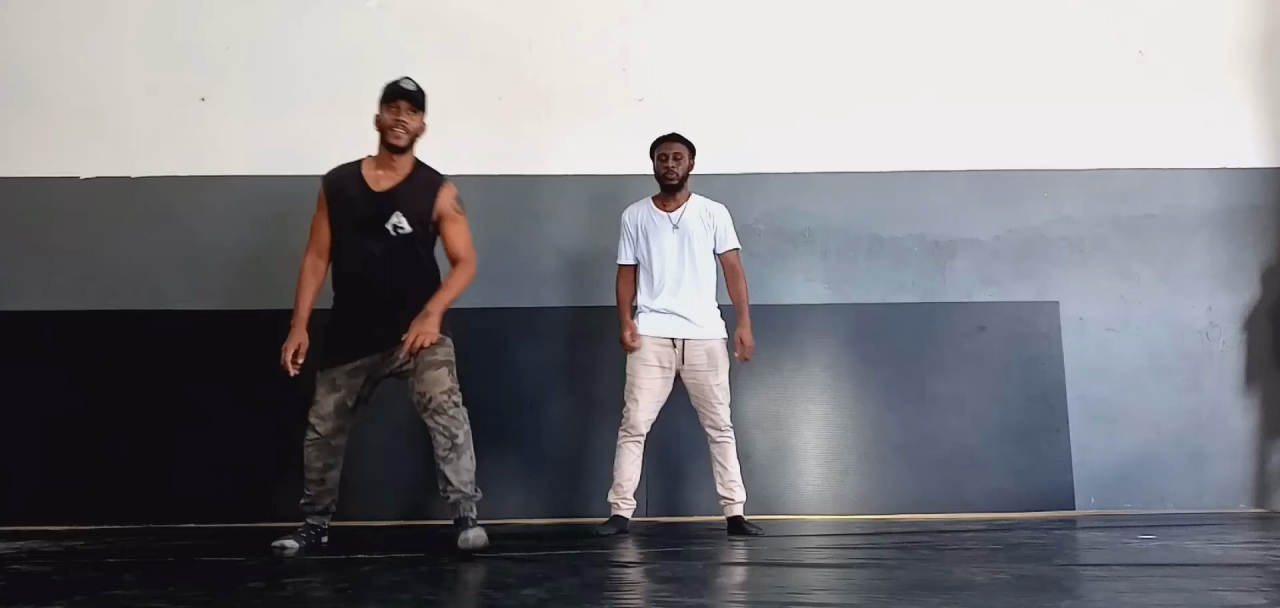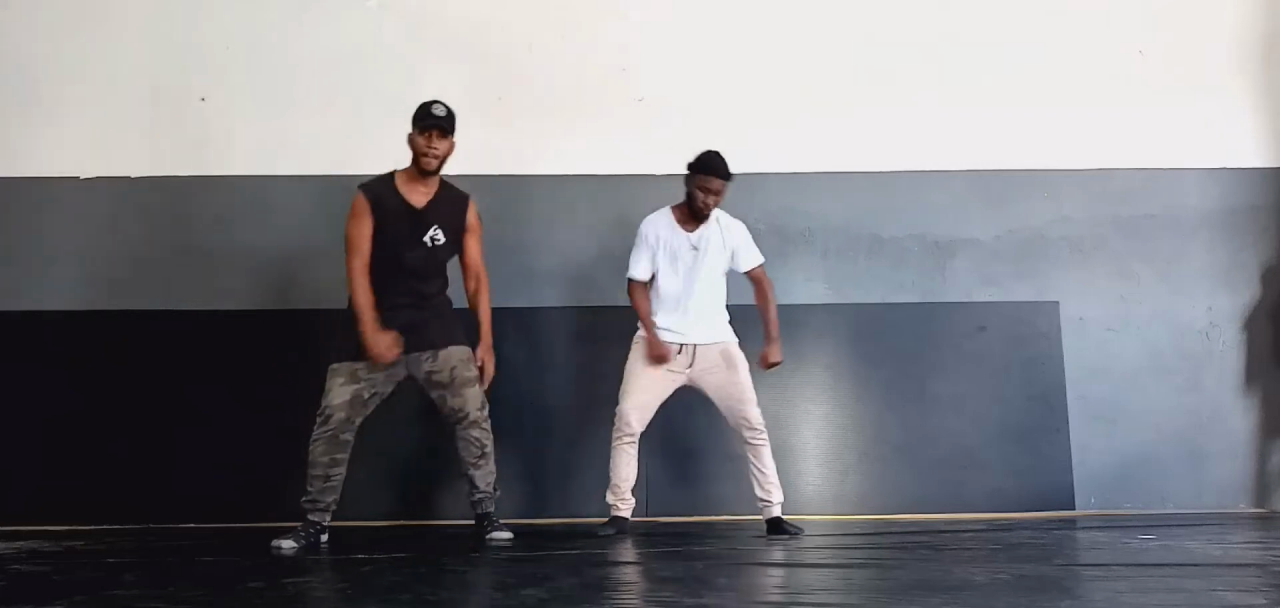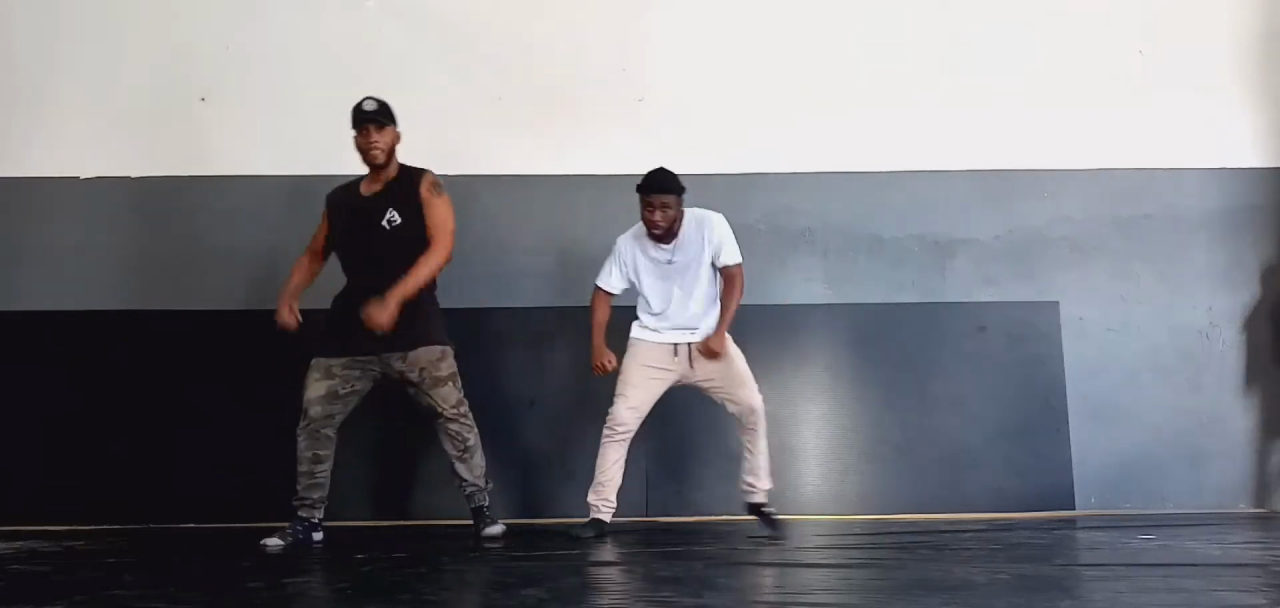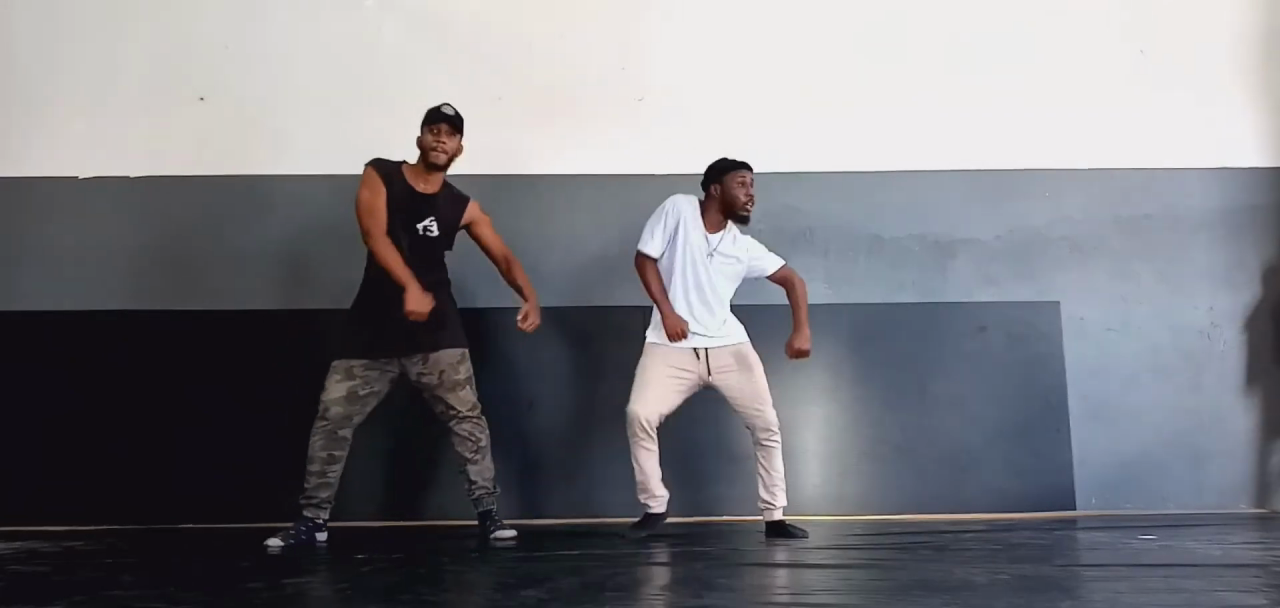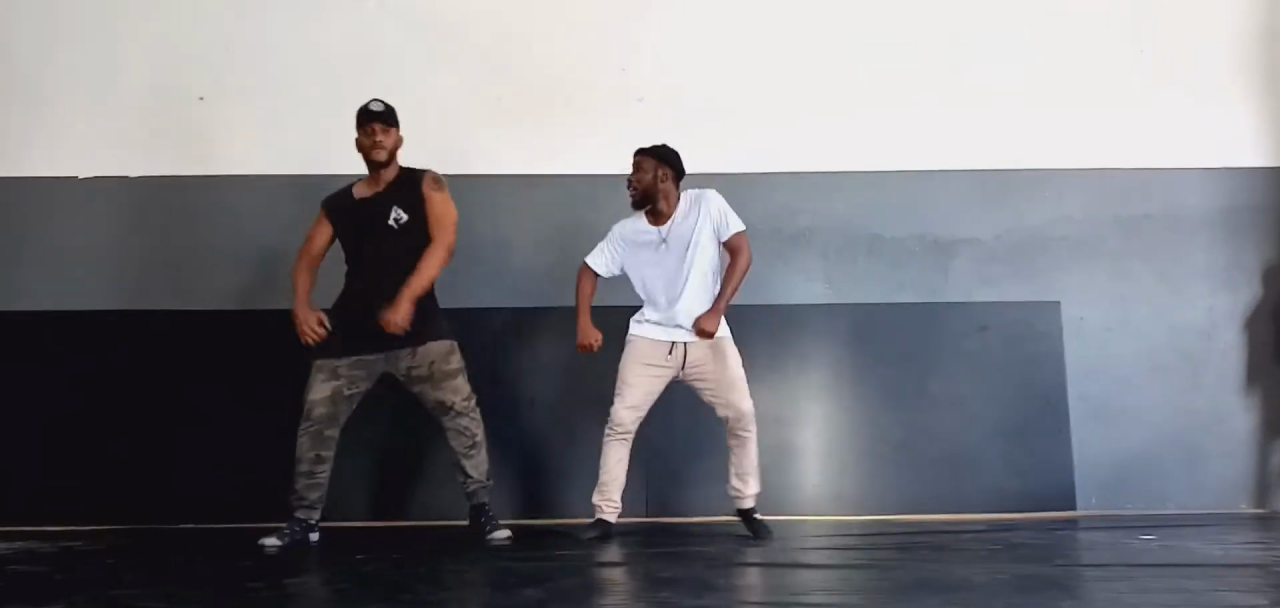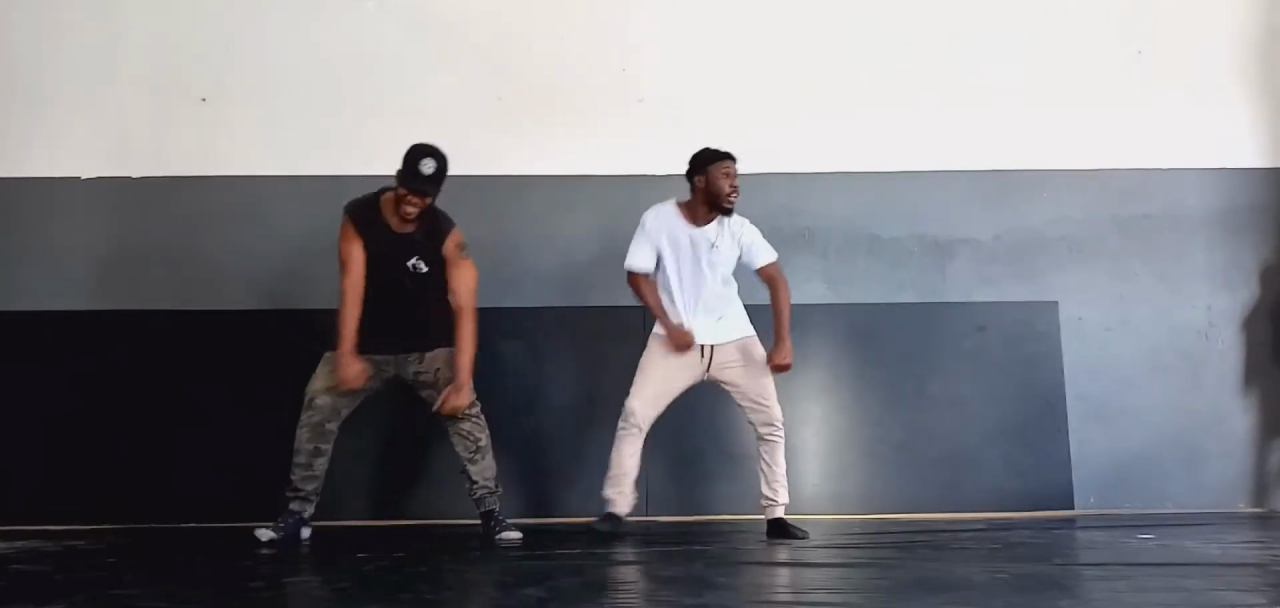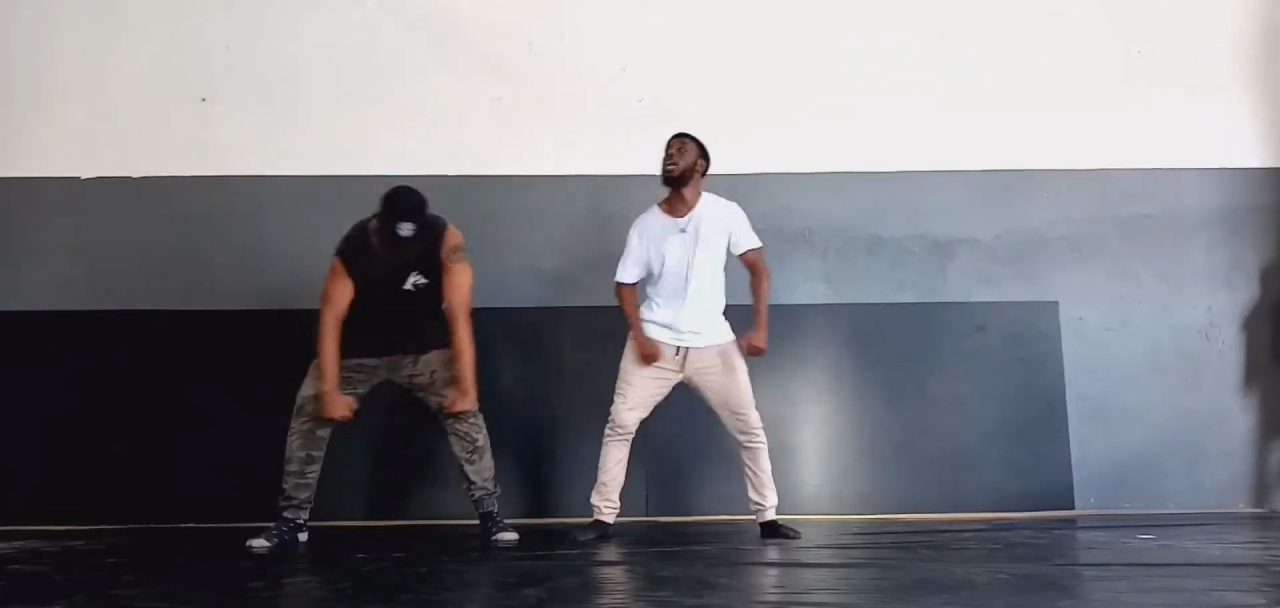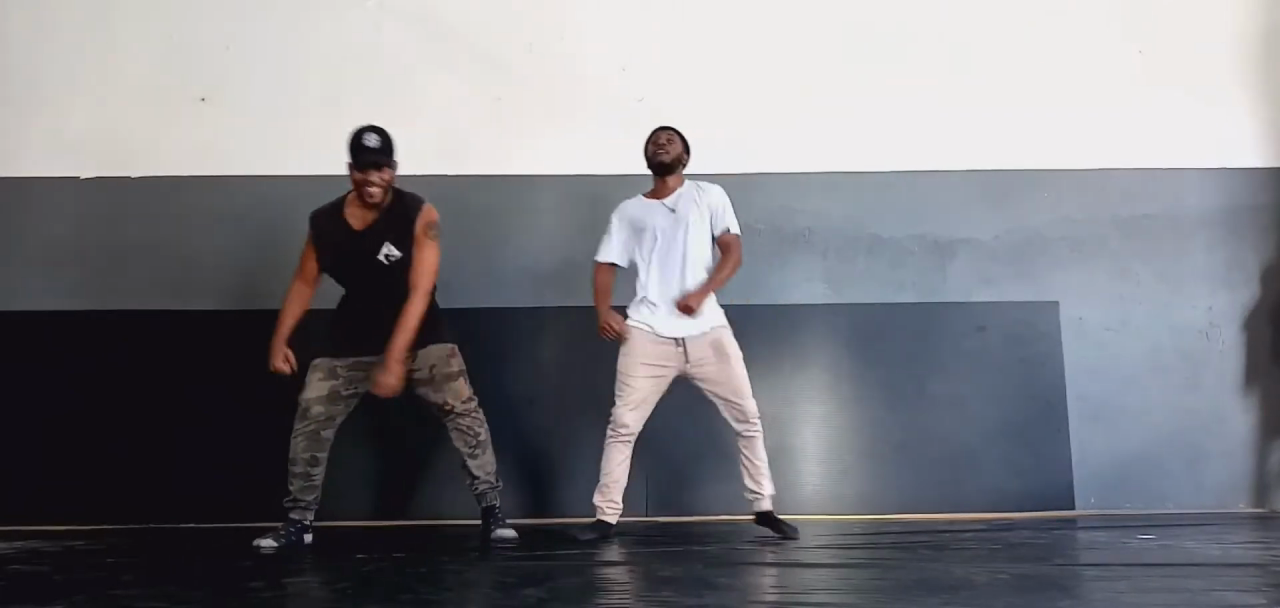
dt=0.7s
person 1, frame 1
left shoulder: (438, 191)
right shoulder: (337, 184)
left elbow: (465, 262)
right elbow: (317, 257)
left wrist: (433, 314)
right wrist: (299, 325)
left hip: (415, 326)
right hip: (350, 332)
left knee: (443, 405)
right knee: (323, 428)
left ankle: (466, 516)
right ankle: (315, 524)
person 1, frame 2
left shoulder: (462, 207)
right shoulder: (371, 195)
left elbow: (476, 278)
right elbow: (357, 267)
left wrist: (486, 341)
right wrist: (370, 331)
left hip: (437, 329)
right hip: (377, 331)
left knee: (474, 415)
right knee: (333, 422)
left ankle: (486, 513)
right ankle: (315, 523)
person 1, frame 3
left shoulder: (423, 185)
right shoulder: (340, 198)
left elbow: (441, 248)
right elbow: (315, 254)
left wrist: (393, 298)
right wrist: (288, 296)
left hip: (413, 327)
right hip: (349, 329)
left knee: (453, 412)
right knee: (315, 418)
left ankle: (481, 508)
right ankle: (307, 520)
person 1, frame 4
left shoulder: (462, 206)
right shoulder: (378, 175)
left elbow: (503, 256)
right elbow: (376, 237)
left wrist: (529, 296)
right wrist: (411, 288)
left hip: (436, 330)
right hip: (373, 327)
left knee: (467, 417)
right knee: (332, 419)
left ankle: (488, 512)
right ankle: (312, 521)
person 1, frame 5
left shoulder: (424, 185)
right shoulder: (338, 205)
left elbow: (443, 241)
right elbow: (308, 258)
left wrist: (406, 300)
right wrist: (301, 307)
left hip: (417, 327)
right hip: (353, 332)
left knee: (460, 408)
right knee: (317, 417)
left ankle: (480, 509)
right ankle: (304, 520)
person 1, frame 6
left shoulder: (445, 233)
right shoulder: (359, 216)
left elbow: (465, 309)
right elbow: (352, 287)
left wrist: (463, 382)
right wrist: (346, 354)
left hip: (430, 339)
right hip: (371, 337)
left knee: (465, 413)
right knee: (318, 411)
left ankle: (490, 513)
right ankle: (297, 515)
person 1, frame 7
left shoulder: (445, 240)
right shoulder: (352, 249)
left elbow: (459, 315)
right elbow: (330, 321)
left wrist: (467, 385)
right wrist: (329, 390)
left hip: (424, 343)
right hip: (360, 345)
left knee: (465, 415)
right knee: (309, 415)
left ankle: (489, 514)
right ankle: (292, 521)
person 1, frame 8
left shoulder: (419, 215)
right shoulder: (325, 221)
left elbow: (419, 294)
right elbow: (304, 282)
left wrist: (395, 361)
right wrist: (279, 339)
left hip: (419, 337)
right hip: (353, 340)
left knee: (464, 411)
right knee: (310, 418)
left ankle: (491, 512)
right ankle: (298, 522)
person 2, frame 1
left shoulder: (714, 213)
right shoulder: (635, 215)
left elbow: (733, 268)
right elbow: (627, 272)
left wrist: (744, 322)
right wrist: (626, 322)
left hip: (705, 336)
right hip: (651, 336)
left knee: (719, 425)
right knee: (635, 423)
left ankle: (734, 512)
right ankle: (621, 511)
person 2, frame 2
left shoulder: (731, 230)
right shoulder: (654, 226)
left elbow: (760, 281)
right elbow: (637, 285)
left wrist: (773, 339)
right wrist: (650, 337)
left hip: (715, 345)
right hip: (662, 343)
left knee: (752, 425)
right knee: (627, 421)
left ankle: (773, 514)
right ankle: (620, 513)
person 2, frame 3
left shoulder: (709, 224)
right shoulder: (628, 244)
left elbow: (735, 279)
right elbow: (603, 293)
left wrist: (719, 331)
right wrist: (598, 346)
left hip: (708, 342)
right hip: (653, 344)
left knee: (752, 407)
right knee: (620, 421)
left ankle: (757, 499)
right ankle: (600, 514)
person 2, frame 4
left shoulder: (743, 246)
right shoulder: (677, 209)
left elbow: (791, 279)
right elbow: (644, 259)
left wrist: (802, 328)
right wrist: (667, 312)
left hip: (728, 346)
right hip: (673, 343)
left knee: (766, 425)
right knee: (640, 414)
left ankle: (774, 517)
right ankle: (654, 507)
person 2, frame 5
left shoulder: (707, 204)
right shoulder: (625, 231)
left elbow: (741, 253)
right elbow: (589, 270)
left wrist: (716, 310)
right wrist: (584, 323)
left hip: (702, 336)
right hip: (649, 339)
left knee: (742, 415)
right knee: (620, 423)
left ankle: (745, 504)
right ankle: (604, 516)
person 2, frame 6
left shoulder: (738, 229)
right shoulder: (658, 219)
left elbow: (775, 278)
right elbow: (638, 276)
left wrist: (782, 341)
right wrist: (669, 325)
left hip: (733, 340)
right hip: (674, 339)
left knee: (769, 420)
right knee: (635, 413)
left ankle: (775, 515)
right ankle: (617, 507)
person 2, frame 7
left shoulder: (725, 213)
right shoulder: (645, 224)
left elbow: (758, 267)
right elbow: (625, 283)
left wrist: (759, 326)
right wrist: (639, 335)
left hip: (713, 343)
right hip: (656, 340)
left knee: (749, 428)
right knee: (621, 423)
left ankle: (767, 517)
right ankle: (603, 516)
person 2, frame 8
left shoulder: (710, 195)
right shoulder: (628, 211)
left elbow: (732, 252)
right elbow: (605, 264)
left wrist: (703, 291)
right wrist: (603, 308)
left hip: (706, 331)
right hip: (648, 335)
left knee: (746, 415)
right knee: (622, 424)
left ankle: (763, 506)
right ankle: (606, 516)
